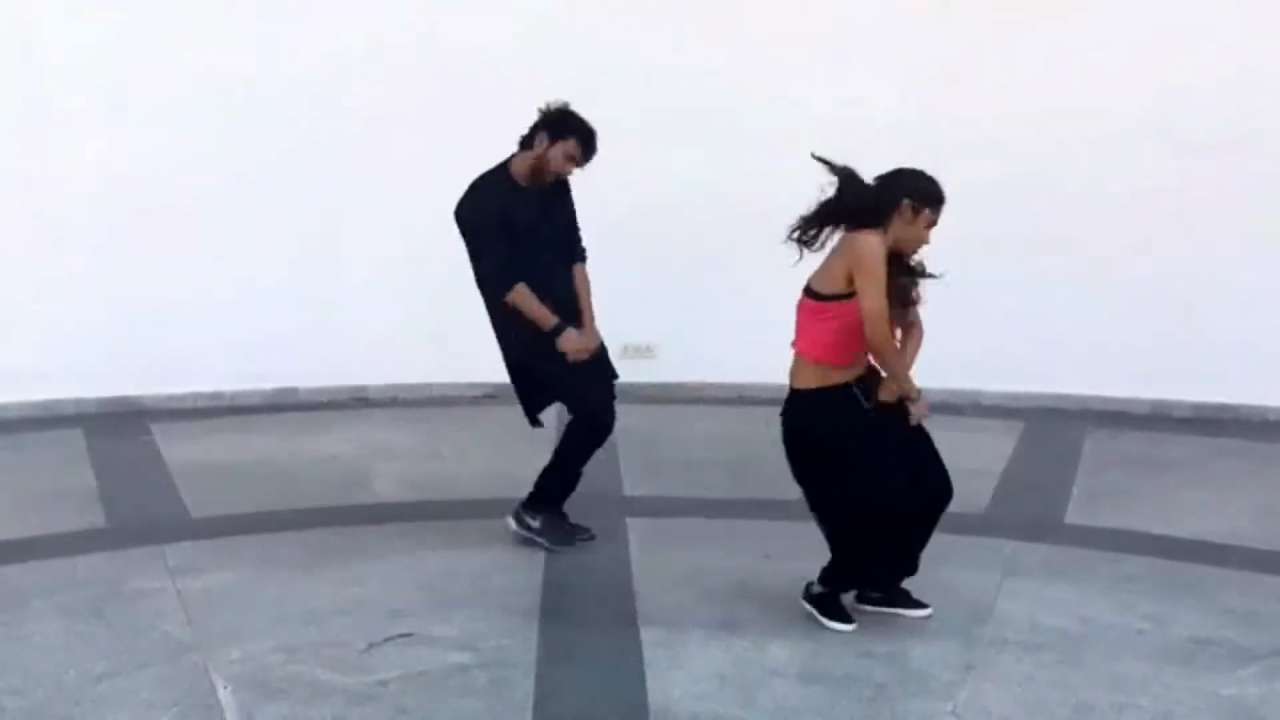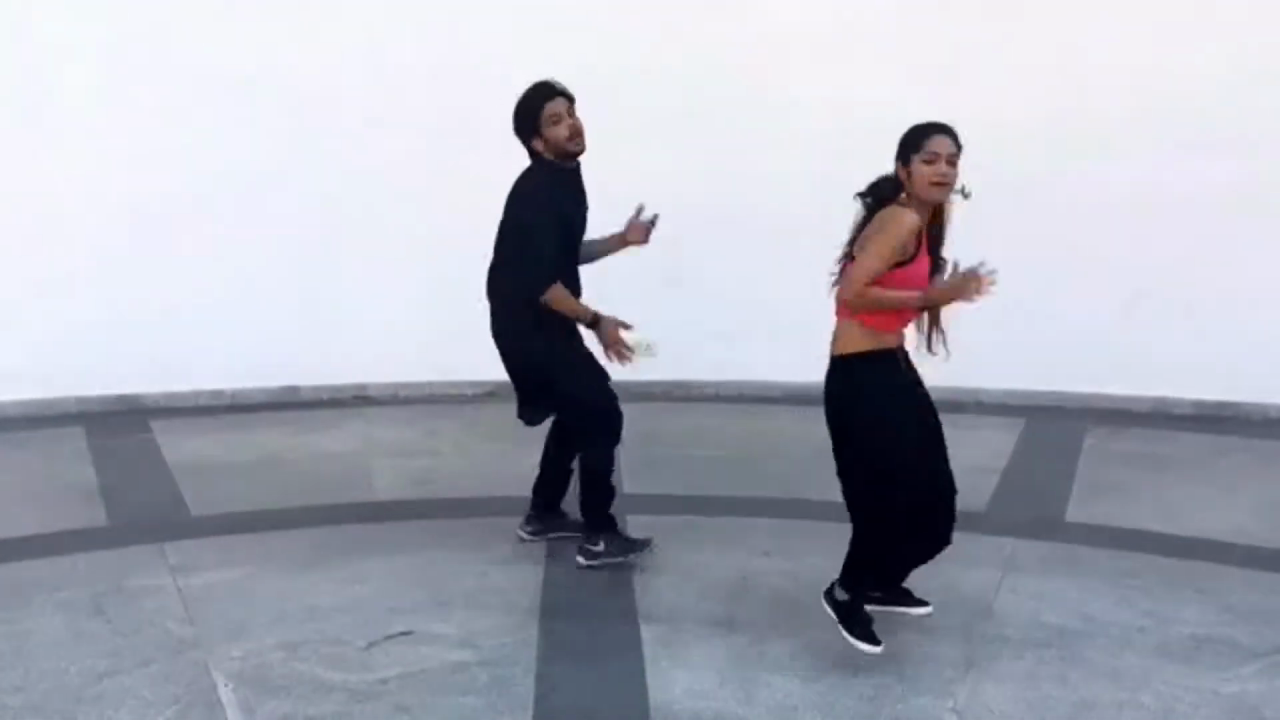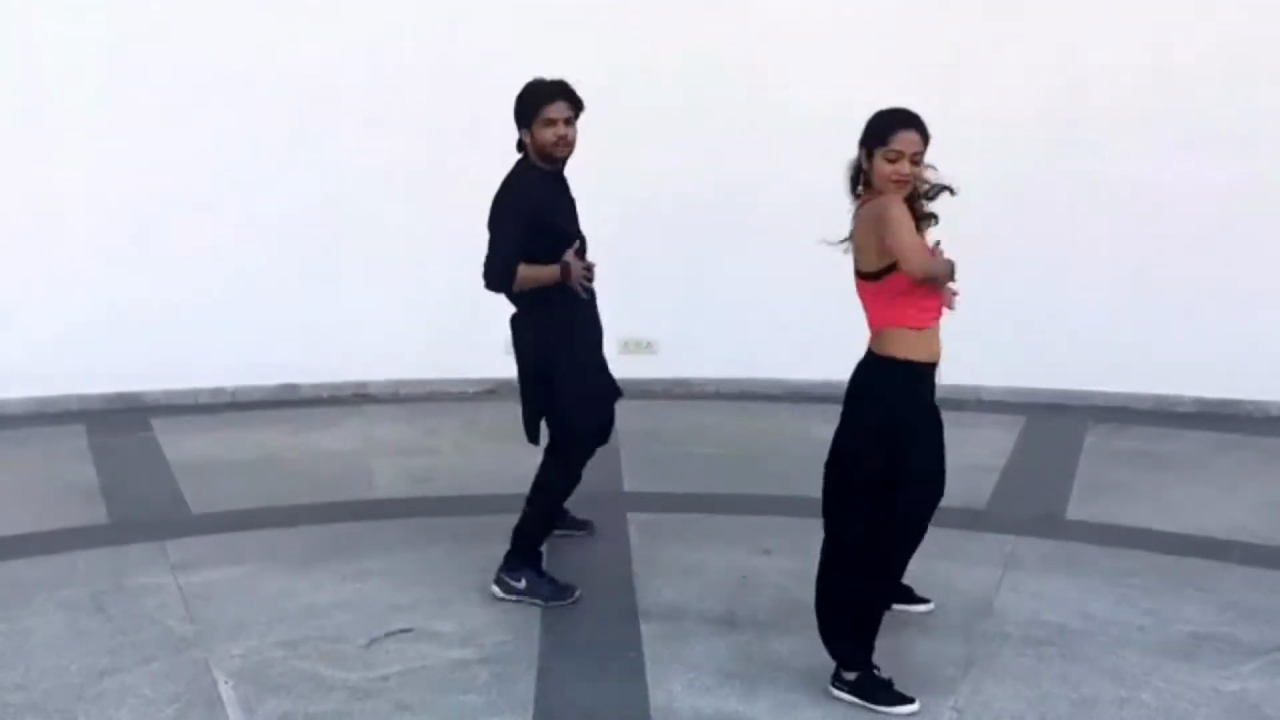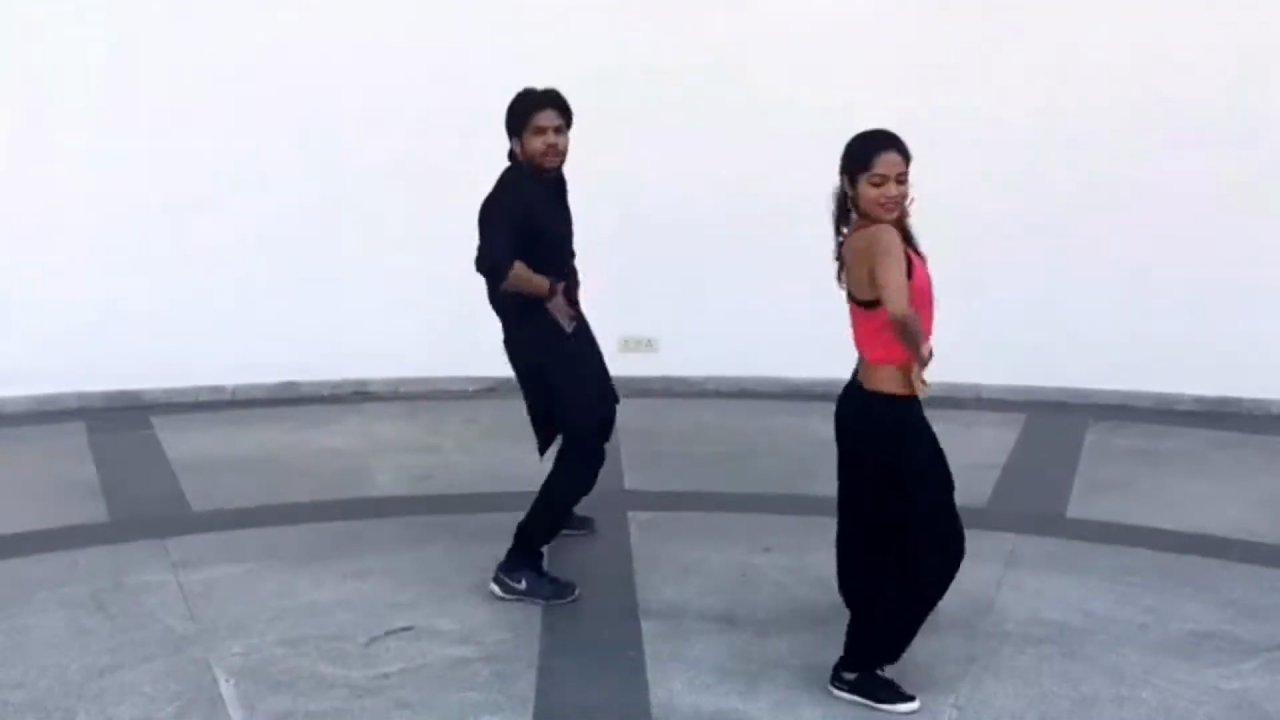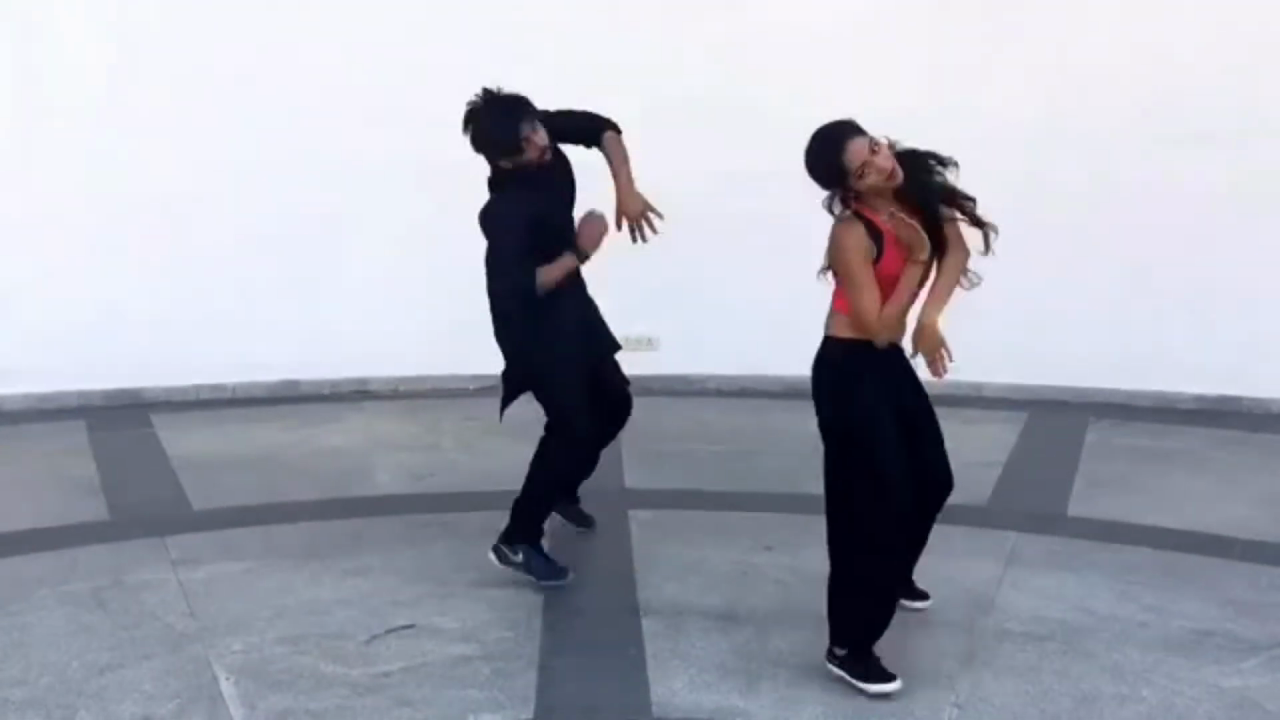
dt=0.3s
person 1, frame 1
left shoulder: (889, 261)
right shoulder: (864, 248)
left elbow: (910, 328)
right elbow: (878, 337)
left wrist: (895, 384)
right wrist: (909, 392)
left hip: (865, 389)
right hip: (820, 405)
left knee: (929, 489)
right knee: (880, 512)
left ankle: (876, 586)
right ankle: (825, 588)
person 1, frame 2
left shoulder: (923, 220)
right shoulder: (899, 220)
right elbow: (849, 294)
left wrist: (949, 293)
right wrist: (930, 296)
left hip: (889, 366)
right hip: (861, 374)
left knee: (925, 488)
right knee: (911, 497)
left ankle: (881, 582)
right ankle: (848, 592)
person 1, frame 3
left shoulder: (900, 210)
right shoulder: (884, 213)
left elbow: (924, 274)
right elbow: (921, 267)
right wrist: (941, 265)
left hip: (899, 381)
right hip: (893, 385)
left knee: (910, 497)
right knee: (878, 516)
left ankle: (881, 586)
right ankle: (852, 667)
person 1, frame 4
left shoulder: (881, 235)
right shoulder: (873, 244)
right elbow: (902, 309)
right wrist: (915, 364)
left hip: (872, 408)
right hip: (881, 415)
left knee: (892, 527)
right knee: (936, 541)
left ankle: (881, 596)
right ankle: (858, 668)
person 1, frame 5
left shoulder: (916, 188)
right shoulder: (851, 236)
left elbow: (956, 250)
right elbow: (881, 327)
left wrist: (930, 315)
right wrist: (916, 258)
left hip: (891, 366)
right hip: (848, 374)
left knee: (929, 479)
right knee: (876, 500)
left ankle: (891, 578)
right ankle: (850, 645)
person 2, frame 1
left shoulder: (556, 188)
right shoulder: (481, 205)
left elbow: (574, 257)
right elbow: (502, 282)
left wrist: (587, 323)
right wrist: (559, 331)
left hip: (572, 325)
right hip: (533, 331)
left knee: (597, 416)
right knee: (593, 415)
left ankle: (545, 508)
right ankle: (535, 510)
person 2, frame 2
left shoulder: (565, 177)
right shoulder: (538, 190)
right elbow: (538, 278)
left wrist: (621, 241)
right wrist: (596, 323)
left hip: (545, 322)
right hip: (528, 325)
left knee: (577, 415)
right knee: (603, 415)
left ankle: (543, 516)
right ankle: (597, 535)
person 2, frame 3
left shoulder: (551, 177)
right shoulder: (519, 190)
right elbow: (500, 275)
left wrist: (574, 265)
right wrist: (561, 271)
left hip: (572, 322)
right hip: (549, 330)
left knee: (593, 421)
right knee: (577, 438)
left ankle: (548, 510)
right ankle: (518, 569)
person 2, frame 4
left shoulder: (550, 184)
right shoulder: (512, 196)
right elbow: (494, 262)
left wrist: (557, 292)
right wrist: (551, 290)
left hip: (558, 335)
right hip: (535, 339)
left knee: (599, 414)
right knee: (587, 447)
left ankle: (555, 509)
right ankle: (517, 568)
person 2, frame 5
left shoulder: (544, 162)
right shoulder: (505, 207)
left elbow: (601, 127)
right elbow: (518, 289)
left wrist: (626, 190)
right wrist: (577, 253)
left hip: (572, 307)
right hip: (531, 322)
left knee: (613, 404)
right knee: (576, 423)
left ankle: (559, 494)
right ankle: (519, 540)
